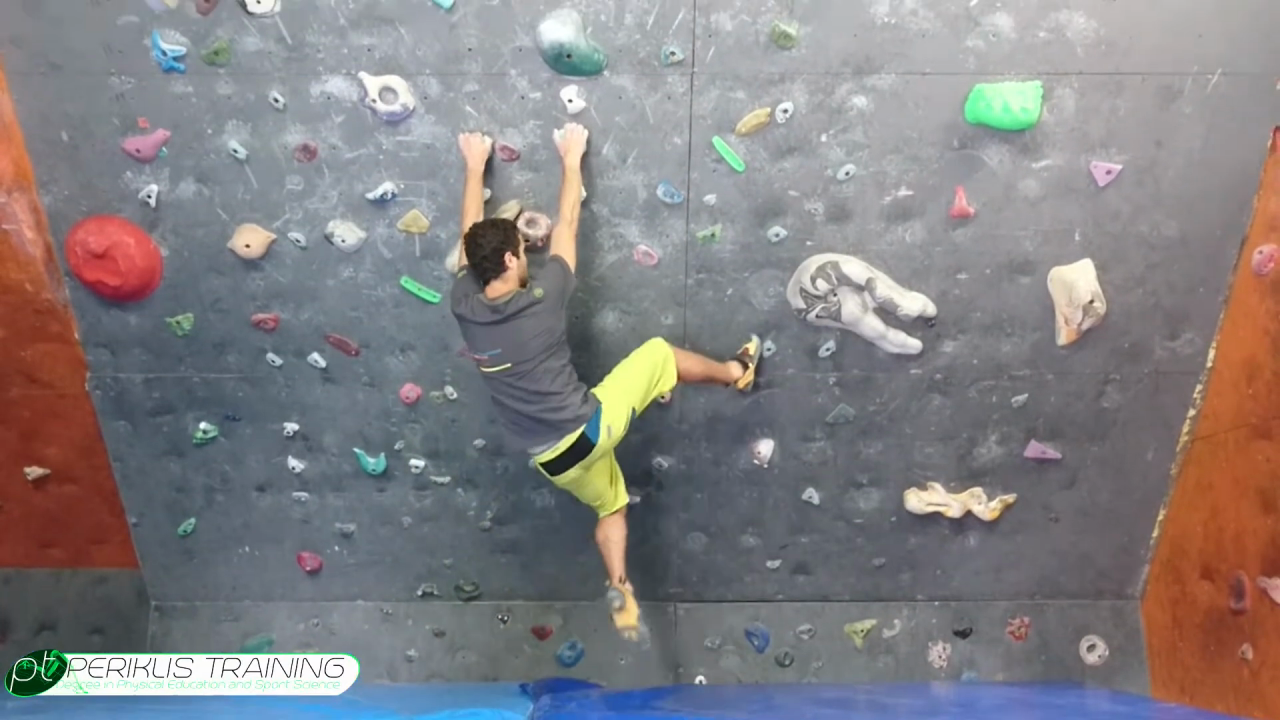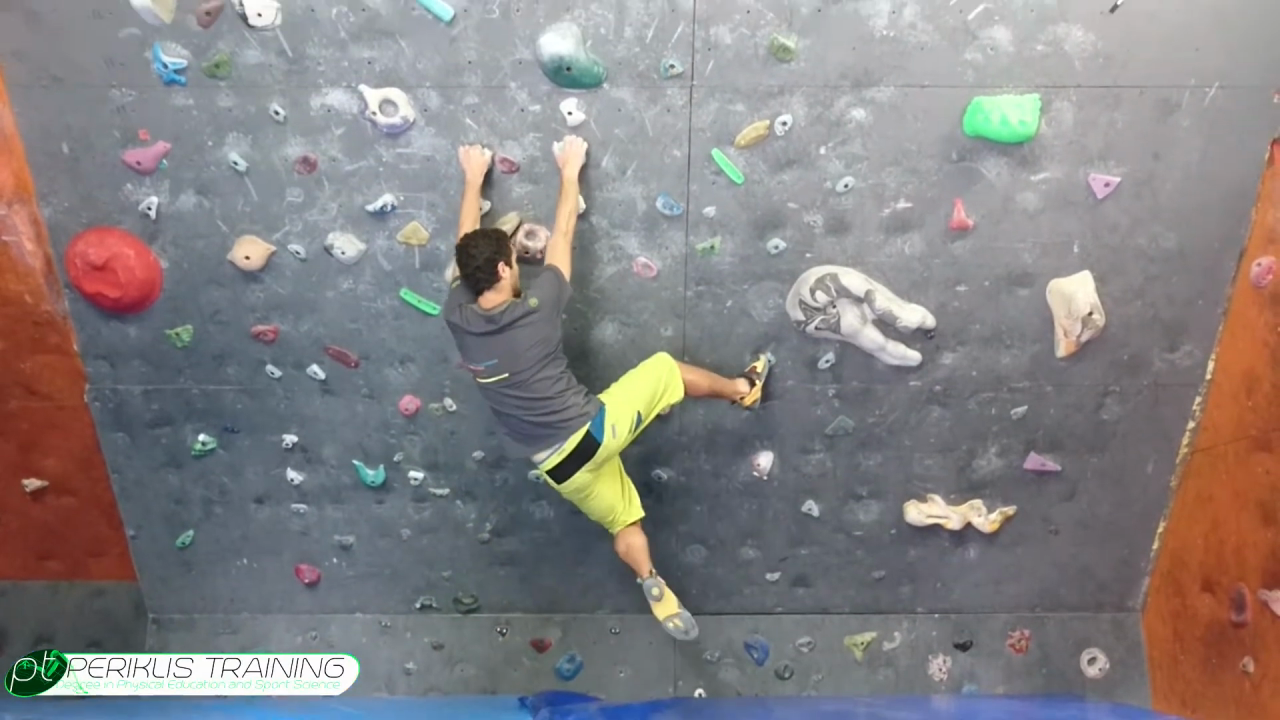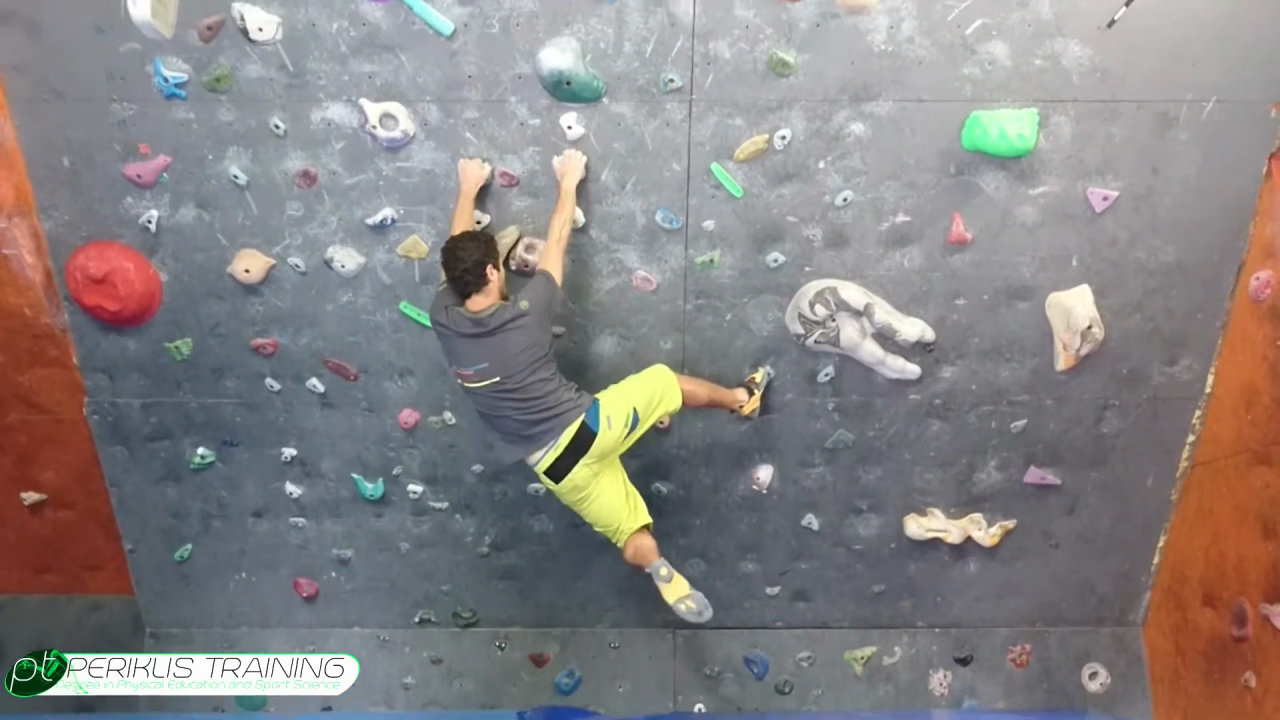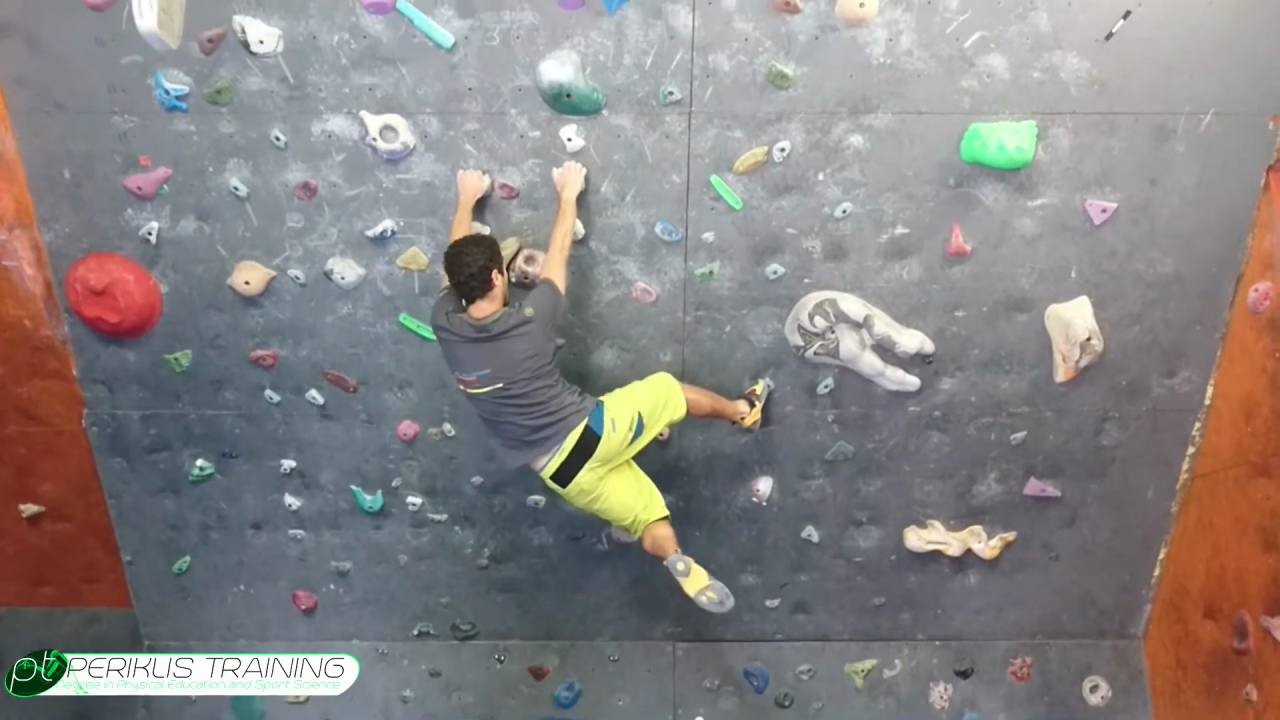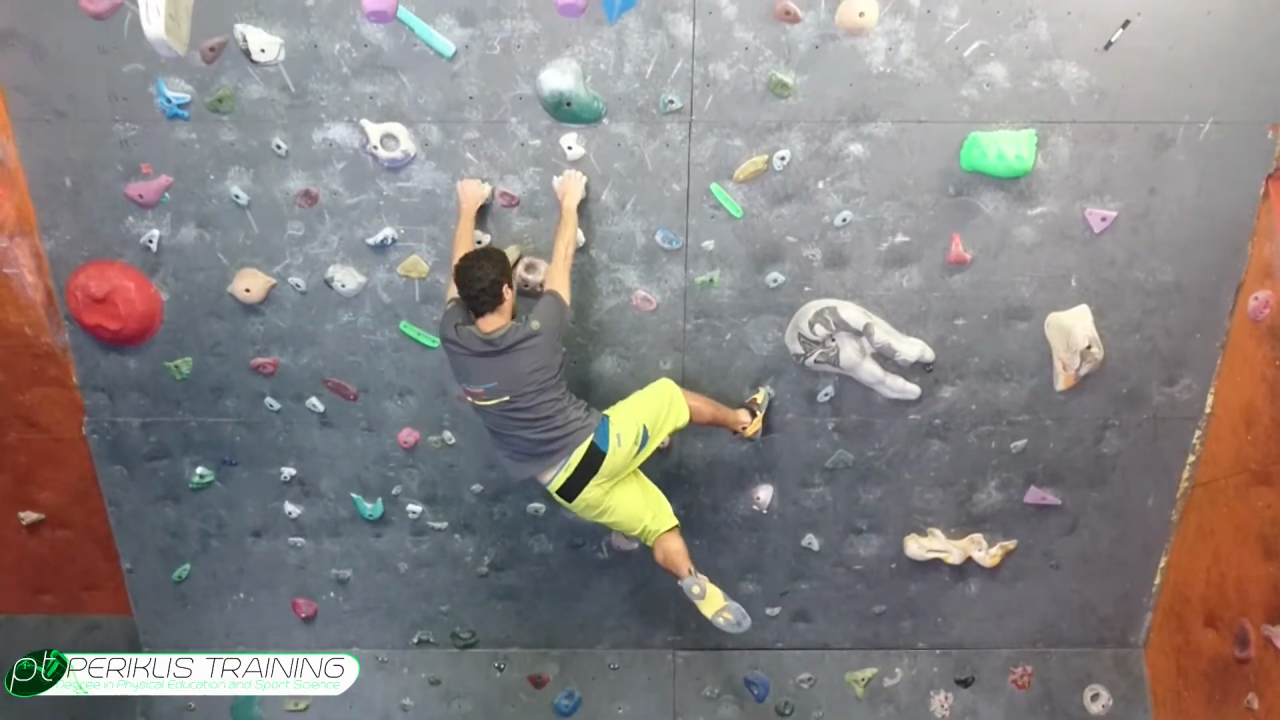
dt=0.3s
person 1, frame 1
left shoulder: (464, 305)
right shoulder: (542, 300)
left elbow: (471, 233)
right elbow: (567, 226)
left wrist: (475, 165)
right wrist: (571, 158)
left hip: (551, 456)
right hip: (589, 426)
left knee: (610, 506)
right knee: (660, 353)
left ankle: (619, 588)
right ankle: (734, 371)
person 1, frame 2
left shoulder: (456, 316)
right shoulder: (536, 309)
left elbow: (467, 246)
right elbow: (562, 236)
left wrist: (473, 178)
right wrist: (570, 171)
left hip: (559, 466)
right hip: (594, 428)
left knee: (624, 522)
right knee: (666, 368)
left ankle: (651, 580)
right ankle: (742, 388)
person 1, frame 3
left shoulder: (444, 320)
right shoulder: (526, 312)
left elbow: (459, 254)
right elbow: (556, 244)
left wrist: (468, 188)
right wrist: (568, 182)
left hip: (556, 467)
right hip: (588, 426)
left knee: (629, 531)
right knee: (665, 380)
left ankle: (656, 566)
right ankle: (740, 397)
person 1, frame 4
left shoulder: (446, 326)
right shoulder: (530, 319)
left elbow: (456, 263)
right elbow: (558, 252)
left wrist: (467, 200)
right wrist: (569, 193)
left hip: (563, 473)
right hip: (593, 431)
left knee: (651, 519)
right knee: (668, 389)
left ankle: (678, 561)
right ankle: (742, 409)
person 1, frame 5
left shoulder: (453, 339)
right shoulder: (537, 332)
left elbow: (460, 269)
right elbow: (561, 262)
left wrist: (468, 207)
right wrist: (569, 202)
left hip: (570, 486)
right hip: (600, 445)
left knee: (662, 531)
right knee: (670, 395)
left ankle: (692, 581)
right ankle: (742, 418)
